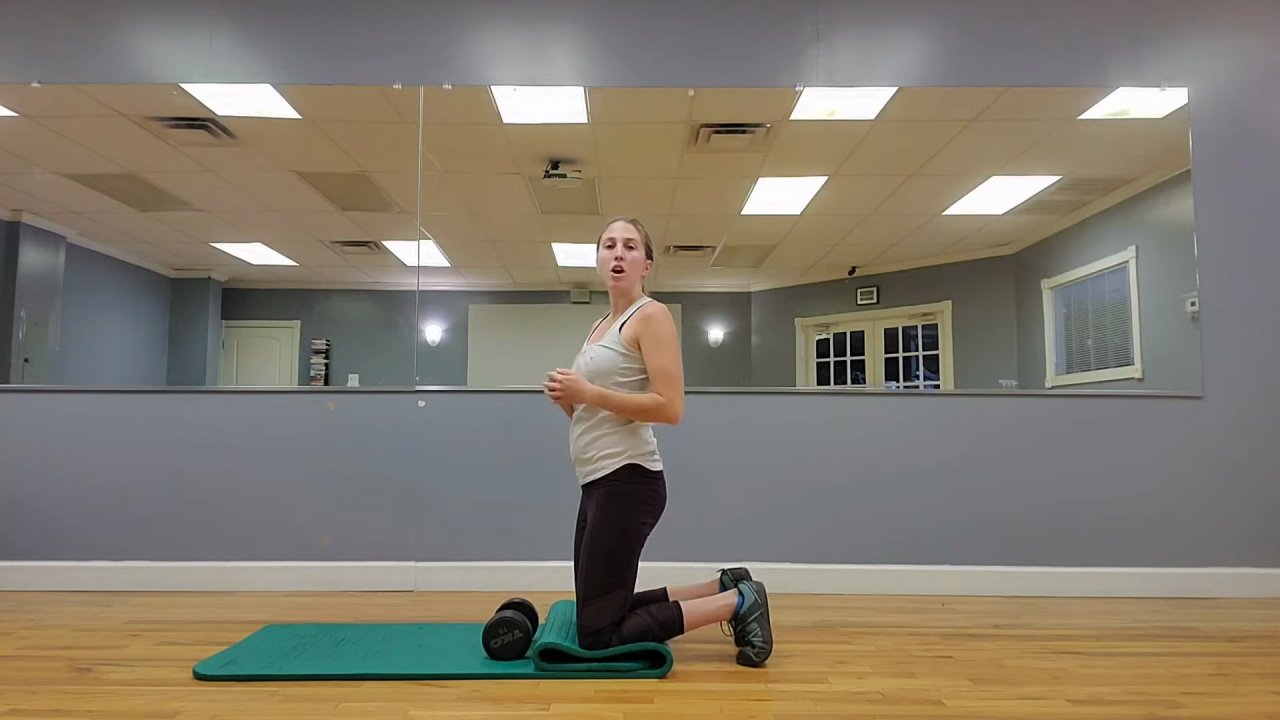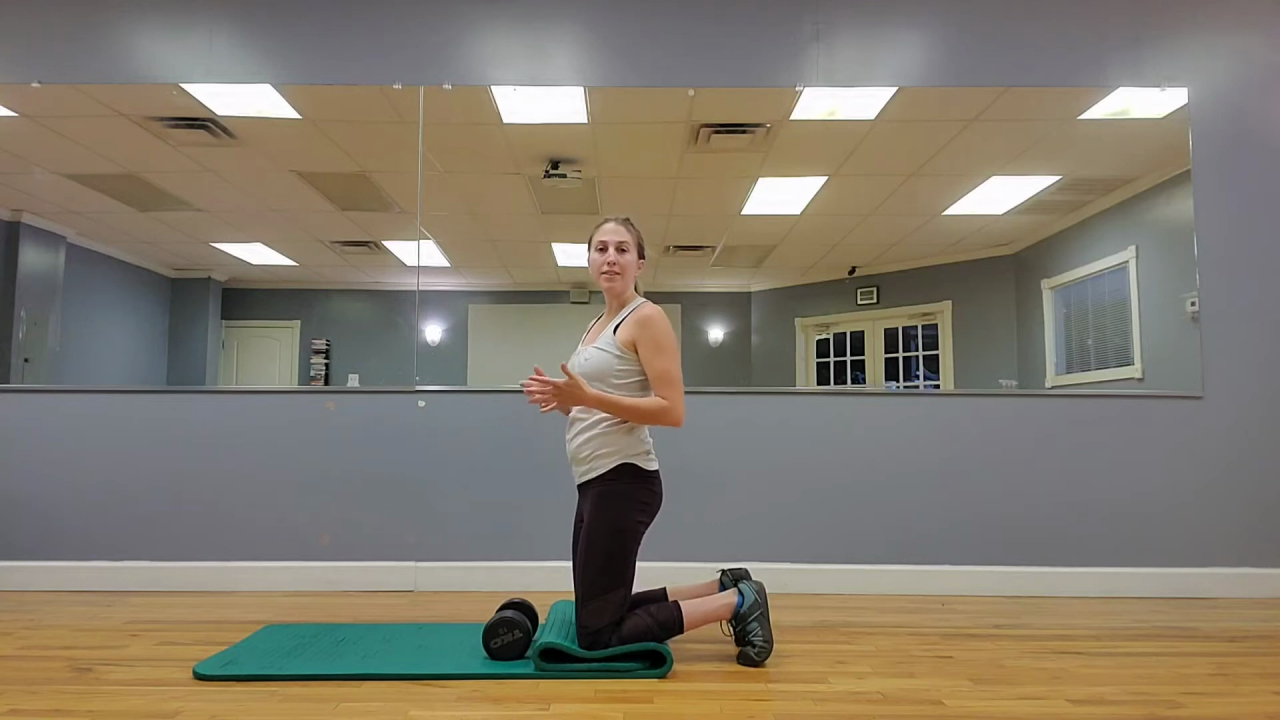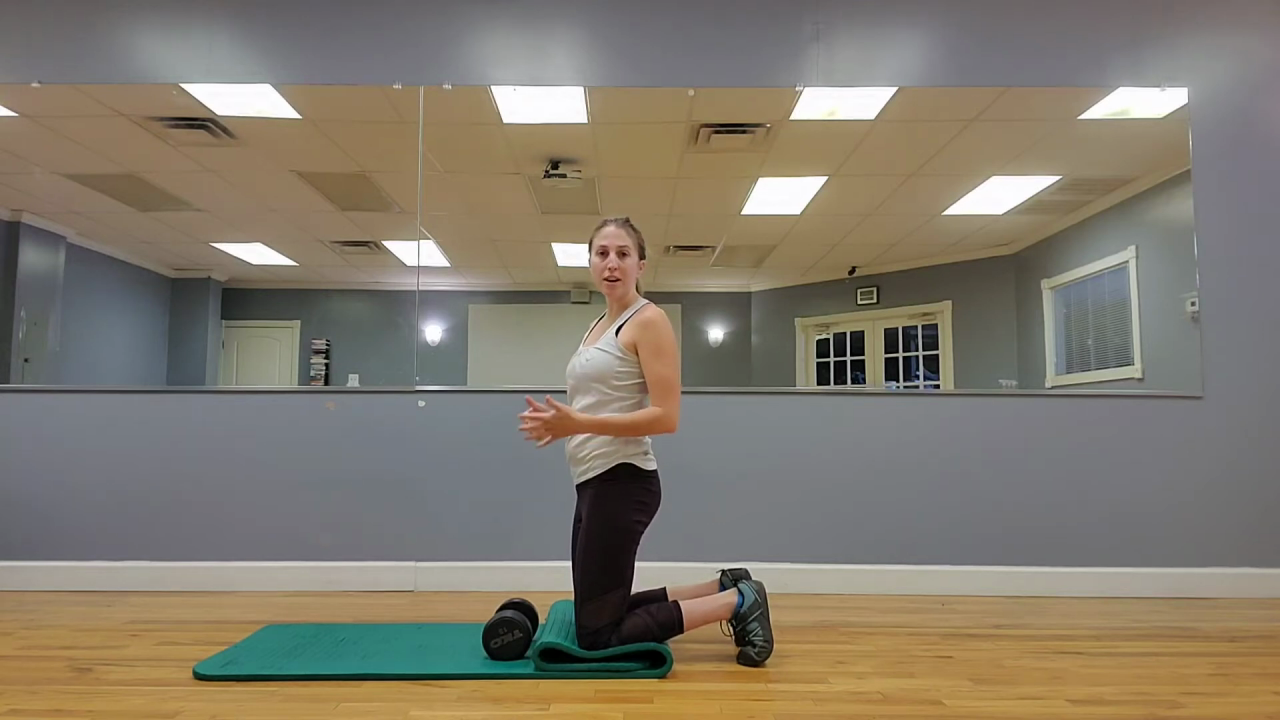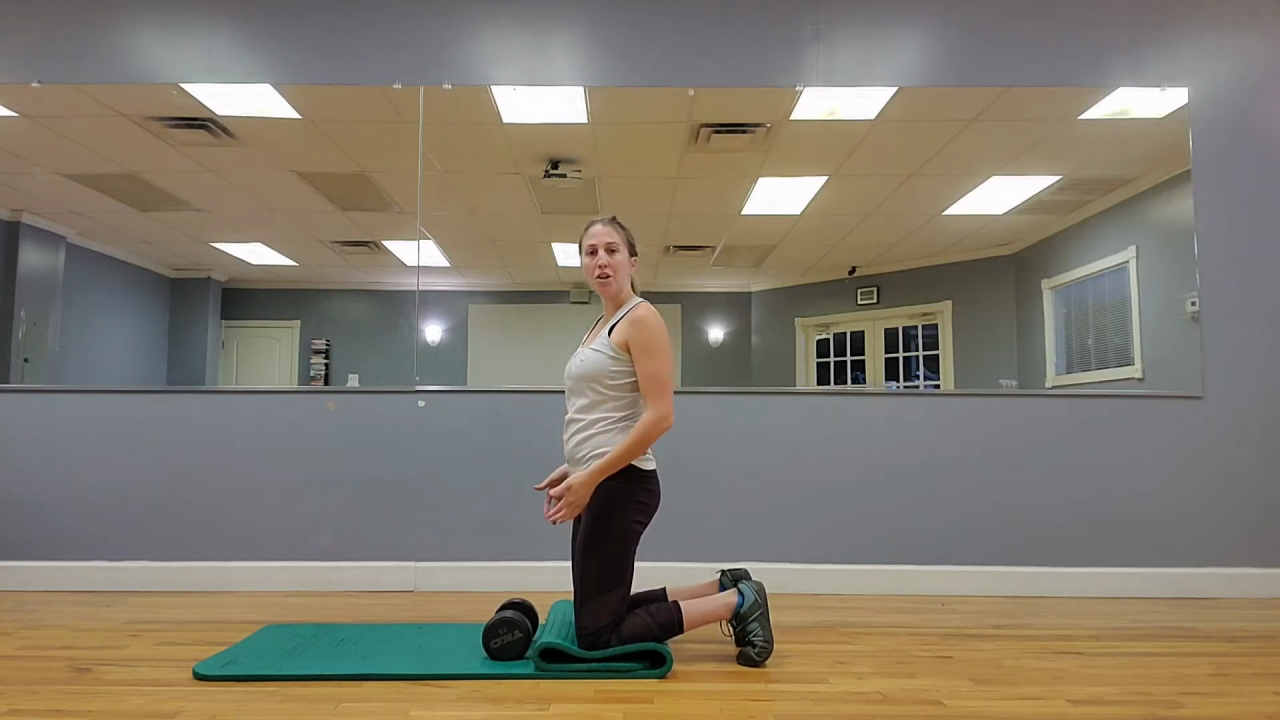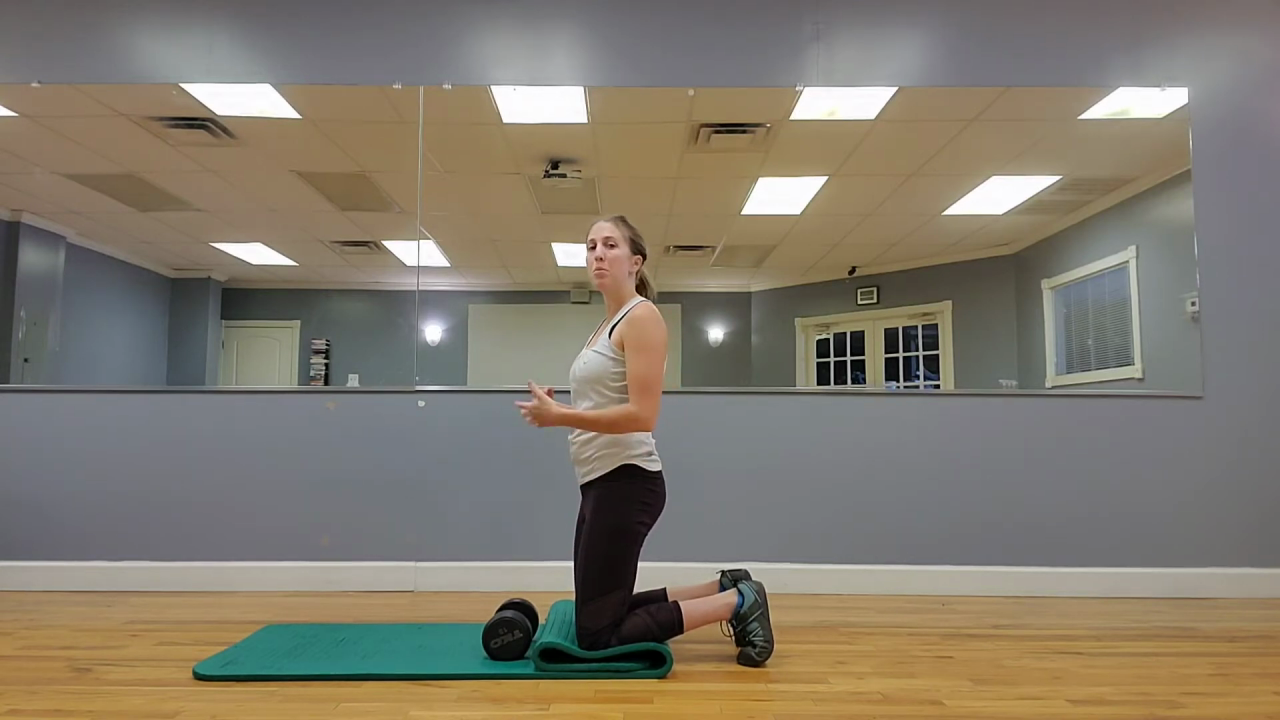
dt=0.7s
person 1, frame 1
left shoulder: (651, 316)
right shoulder: (601, 326)
left elbow: (669, 408)
left wrist: (588, 392)
right wrist: (567, 397)
left hip: (626, 483)
right hip: (601, 485)
left knee: (599, 633)
right knee: (603, 614)
left ankle: (737, 602)
right ankle: (725, 588)
person 1, frame 2
left shoulder: (646, 318)
right shoulder: (596, 325)
left elbow: (671, 410)
left wrist: (590, 397)
right wrist: (564, 400)
left hip: (622, 483)
right hip: (596, 485)
left knee: (597, 634)
right knee: (600, 616)
left ankle: (736, 602)
right ankle: (723, 588)
person 1, frame 3
left shoulder: (648, 321)
right shoulder: (598, 326)
left elbow: (666, 417)
left wrist: (580, 423)
right wrist: (560, 421)
left hip: (621, 484)
right hip: (595, 484)
left knee: (597, 634)
right knee: (602, 614)
left ankle: (737, 602)
right ankle: (724, 589)
person 1, frame 4
left shoulder: (640, 318)
right shoulder: (600, 325)
left elbow: (659, 416)
left wrist: (590, 477)
right wrist: (573, 470)
left hip: (620, 486)
right hip: (602, 485)
left knee: (597, 634)
right knee: (602, 615)
left ankle: (737, 601)
right ankle: (724, 588)
person 1, frame 5
left shoulder: (642, 317)
right shoulder: (607, 325)
left elbow: (641, 415)
left wrist: (560, 416)
right wrist: (555, 411)
left hip: (625, 484)
right hip: (603, 485)
left knee: (598, 634)
right knee: (604, 614)
left ankle: (737, 602)
right ankle: (725, 589)
